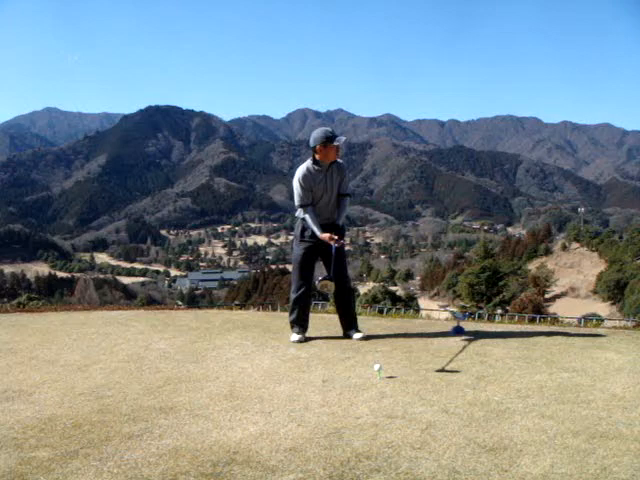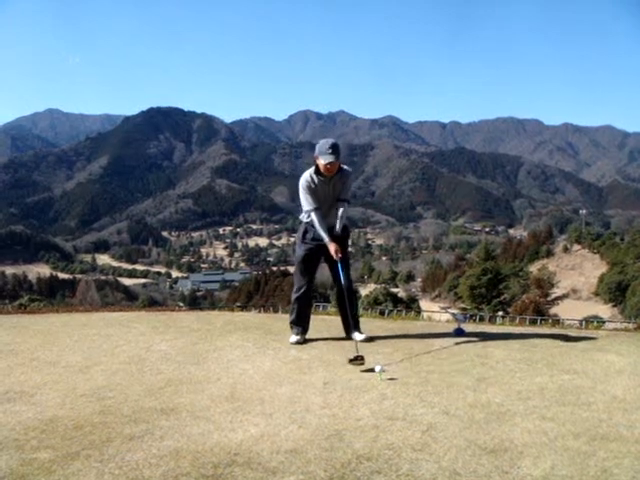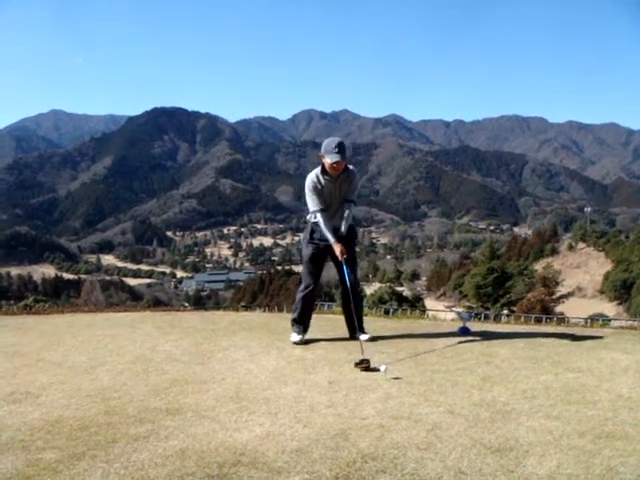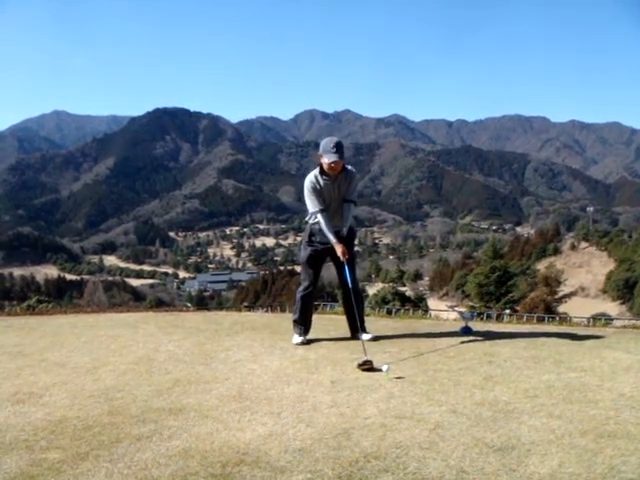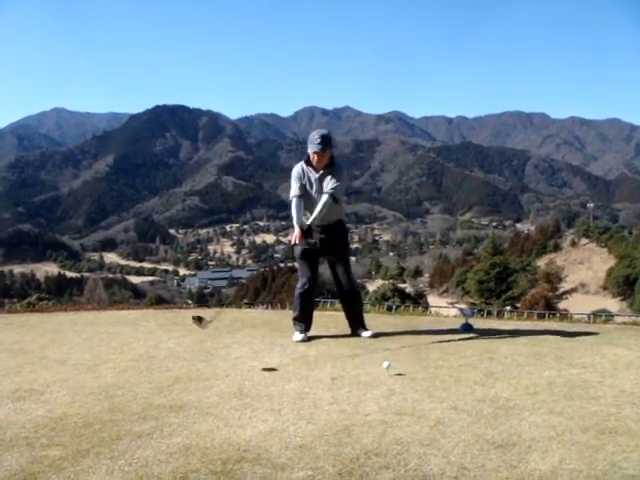
dt=1s
person 1, frame 1
left shoulder: (340, 168)
right shoulder: (303, 173)
left elbow: (344, 197)
right elbow: (304, 208)
left wrist: (338, 225)
right wrist: (319, 233)
left hip: (333, 228)
right hip: (308, 230)
left knee: (342, 280)
right knee: (302, 282)
left ankle: (350, 326)
right ankle: (298, 328)
person 1, frame 2
left shoulder: (346, 174)
right shoulder: (307, 179)
left elbow: (342, 204)
right elbow: (314, 213)
left wrist: (336, 234)
right wrist: (328, 242)
left hip: (337, 232)
right hip: (311, 232)
left knee: (345, 282)
right knee: (303, 283)
left ankle: (352, 328)
right ankle: (298, 329)
person 1, frame 3
left shoulder: (352, 175)
right shoulder: (313, 179)
left elbow: (348, 205)
right elbow: (319, 214)
left wrist: (341, 235)
right wrist: (334, 242)
left hip: (343, 232)
right hip: (317, 233)
left knee: (351, 282)
right knee: (309, 282)
left ankle: (356, 329)
right ankle: (299, 328)
person 1, frame 4
left shoulder: (350, 175)
right shoulder: (311, 180)
left elbow: (348, 206)
right elbow: (320, 214)
left wrist: (342, 235)
right wrist: (335, 243)
left hip: (343, 233)
right hip: (317, 234)
left knee: (350, 282)
right knee: (308, 283)
left ankle: (358, 328)
right ankle: (300, 330)
person 1, frame 5
left shoulder: (337, 171)
right shoulder: (299, 170)
left elbow: (326, 199)
right elbow: (297, 200)
left wrist: (309, 224)
right wrist: (297, 227)
left hip: (334, 230)
right hip: (307, 231)
left knee: (346, 281)
right knee: (305, 282)
left ankle: (358, 325)
right ankle: (301, 327)
